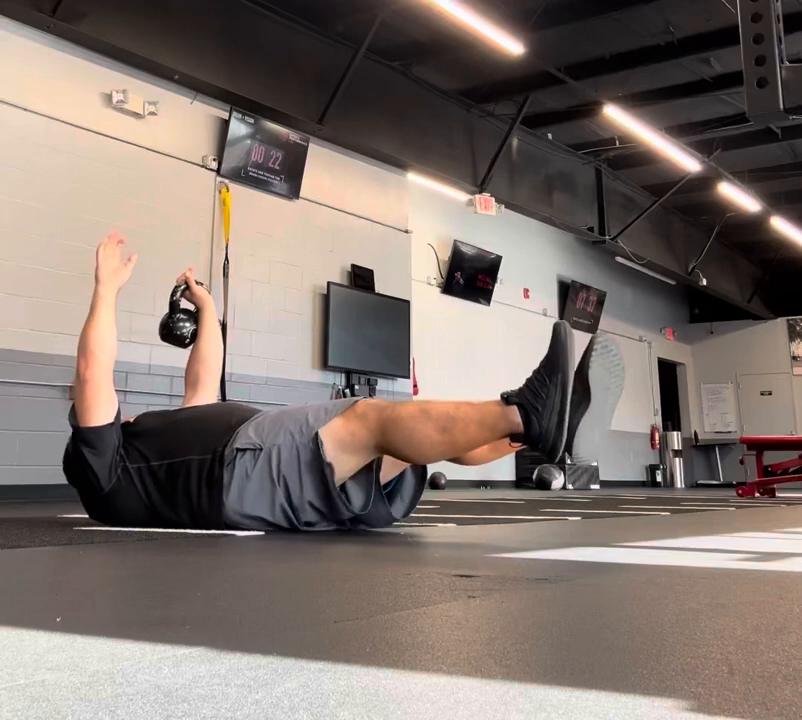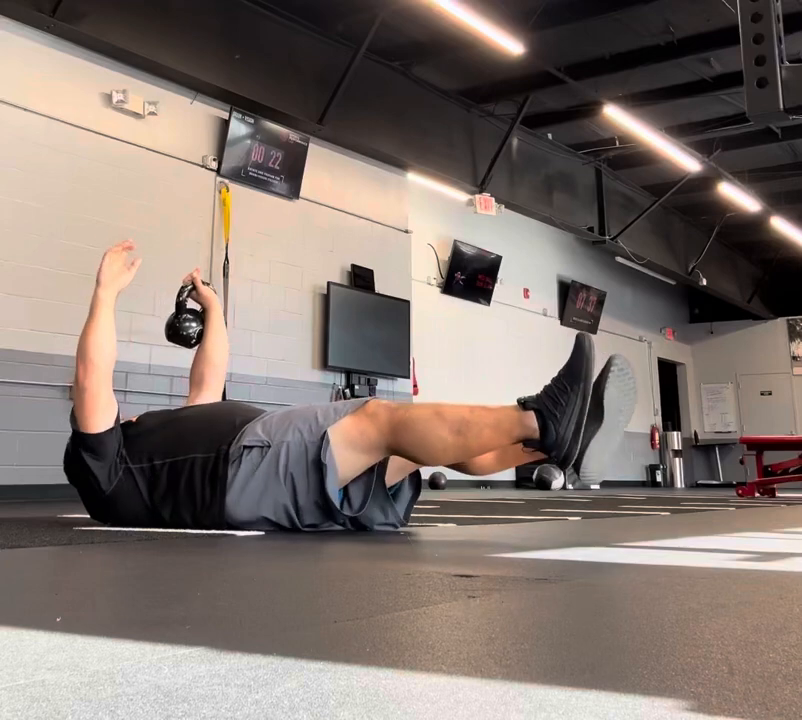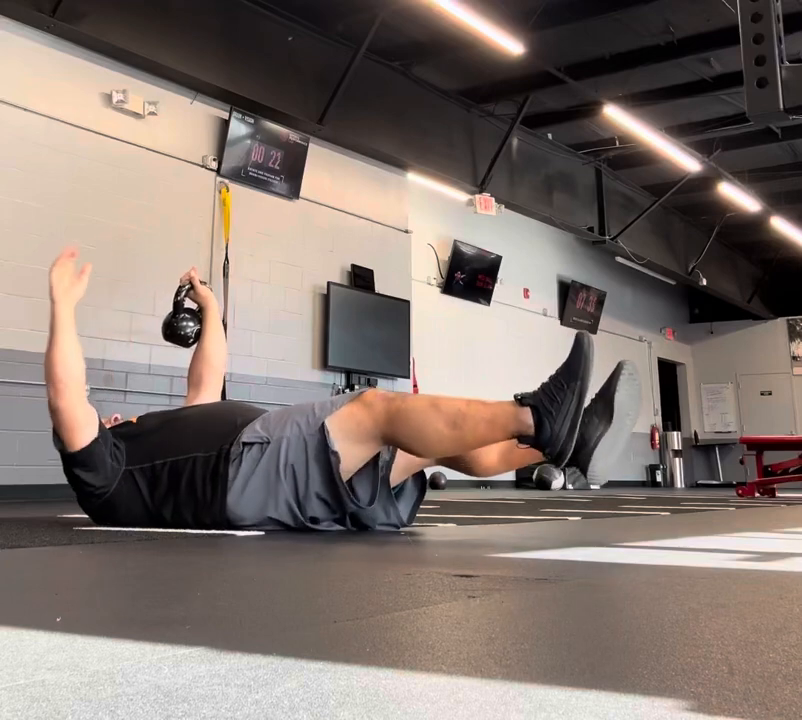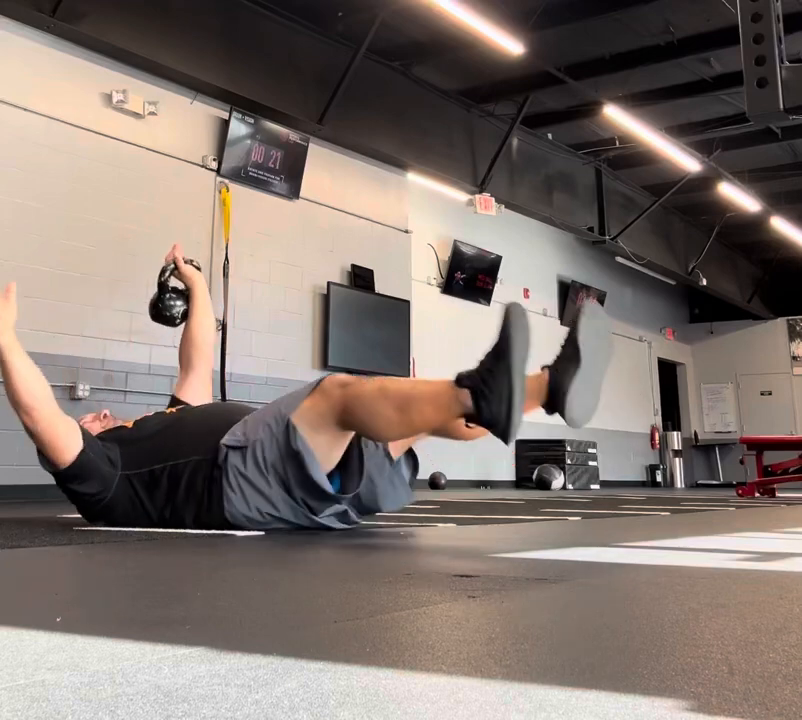
dt=0.3s
person 1, frame 1
left shoulder: (171, 435)
right shoulder: (103, 464)
left elbow: (203, 383)
right elbow: (92, 375)
left wrist: (206, 308)
right wrist: (106, 288)
left hip: (315, 486)
right hip: (244, 469)
right knee: (371, 417)
left ankle: (558, 417)
right ankle: (523, 414)
person 1, frame 2
left shoulder: (170, 435)
right shoulder: (105, 466)
left elbow: (208, 384)
right elbow: (92, 381)
left wrist: (212, 308)
right wrist: (106, 292)
left hip: (308, 482)
right hip: (249, 464)
right knee: (380, 418)
left ankle: (568, 432)
right ankle: (539, 421)
person 1, frame 3
left shoulder: (174, 434)
right shoulder: (106, 469)
left elbow: (205, 385)
right elbow: (68, 400)
left wrist: (211, 308)
right wrist: (64, 307)
left hip: (318, 487)
right hip: (251, 466)
left knee: (454, 439)
right knee: (377, 406)
left ankle: (573, 438)
right ankle: (537, 418)
person 1, frame 4
left shoulder: (168, 426)
right shoulder: (101, 468)
left elbow: (198, 369)
left wrist: (195, 285)
left hip: (313, 484)
right hip: (243, 471)
left knee: (435, 406)
right knee: (340, 392)
left ankle: (553, 387)
right ankle: (482, 396)
